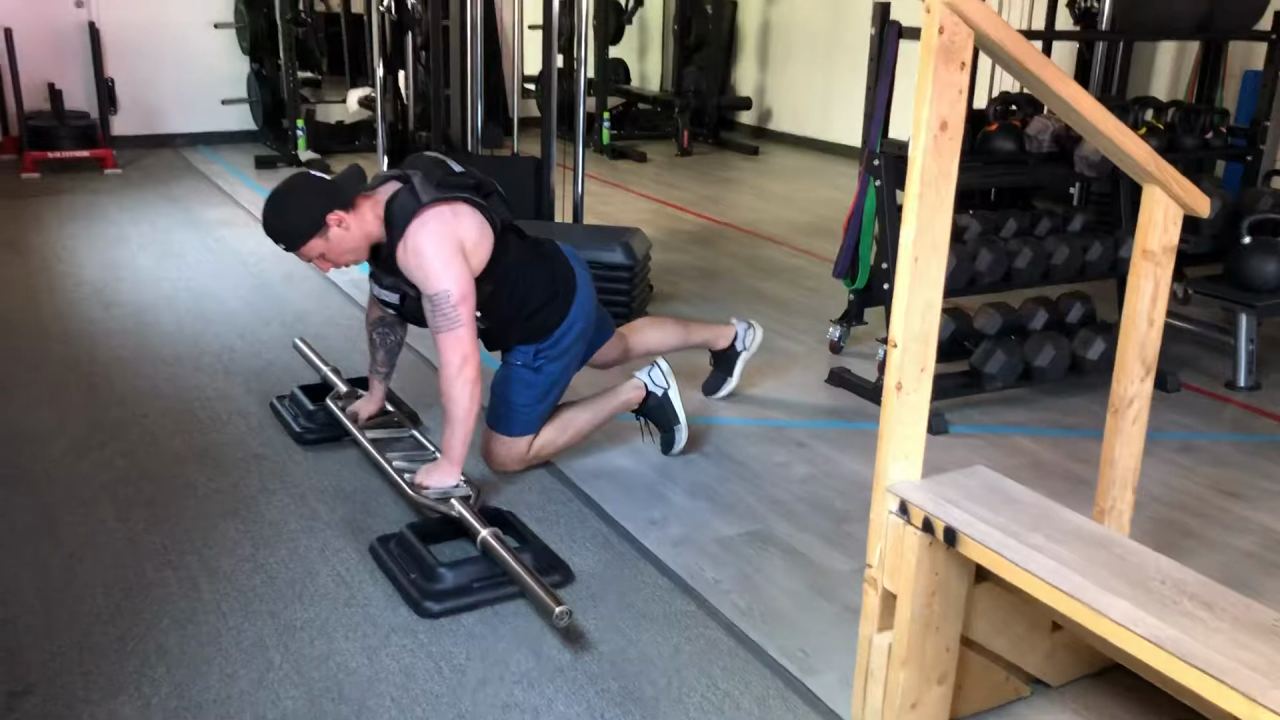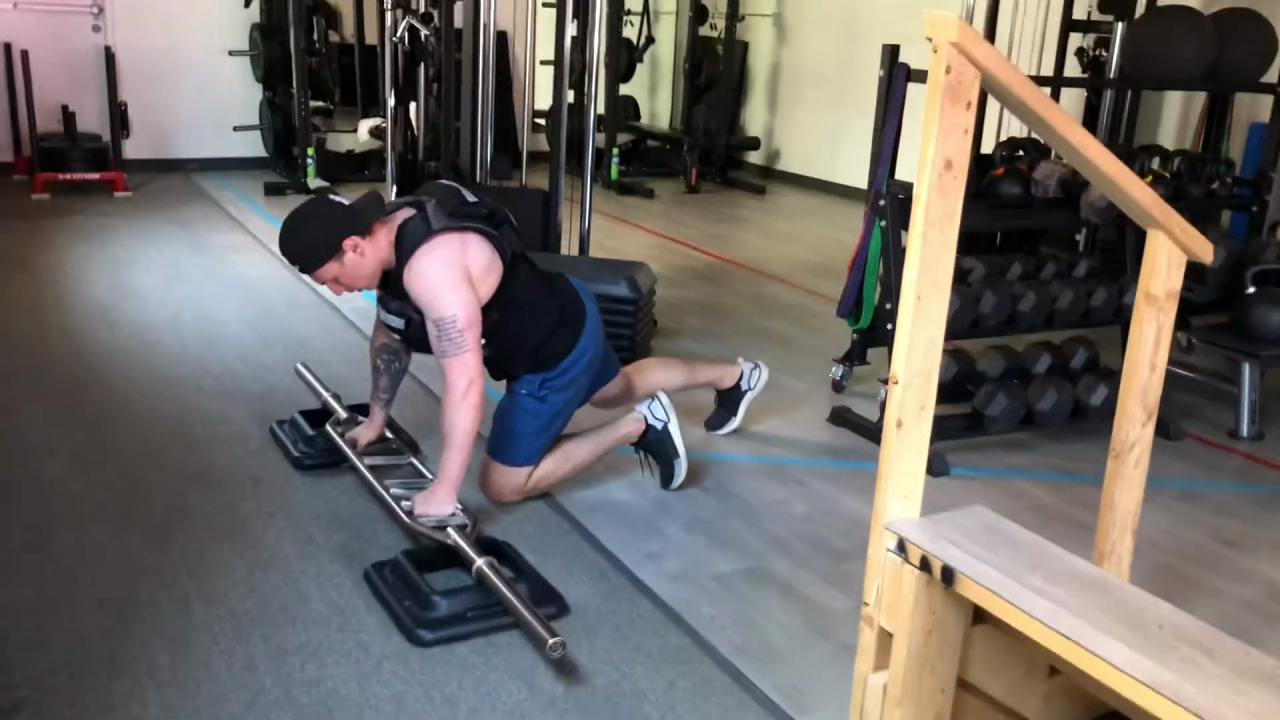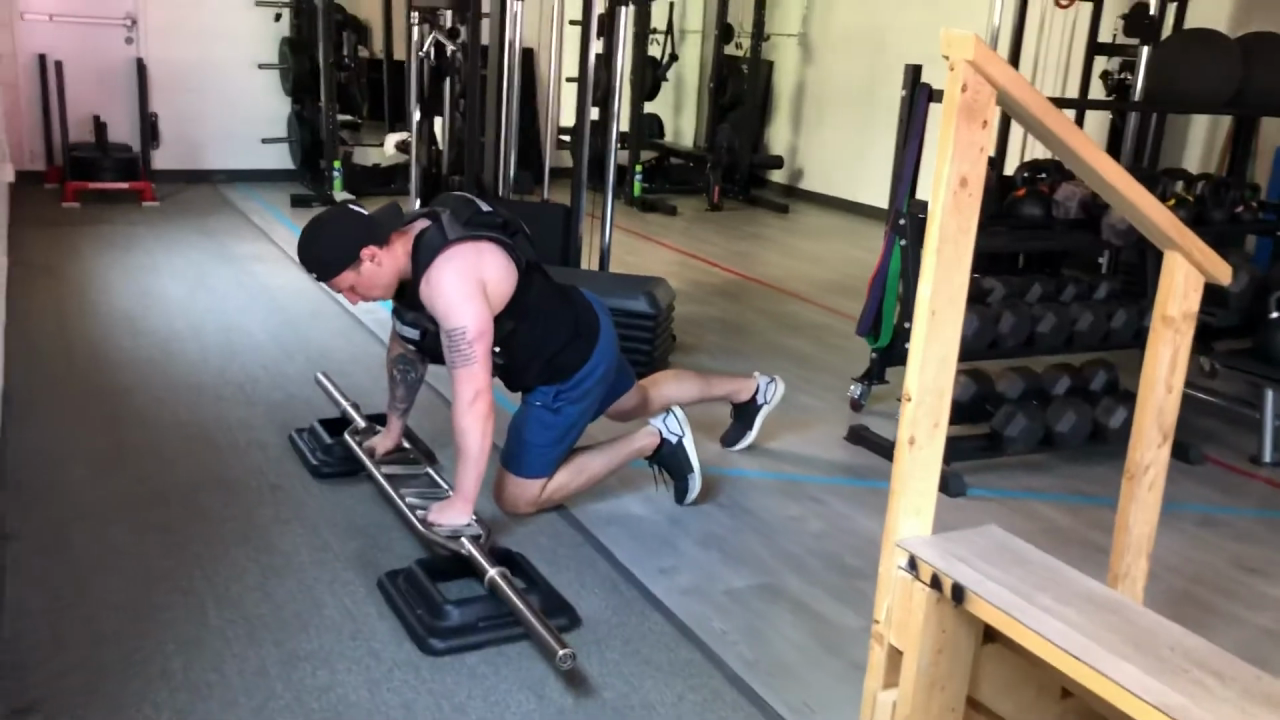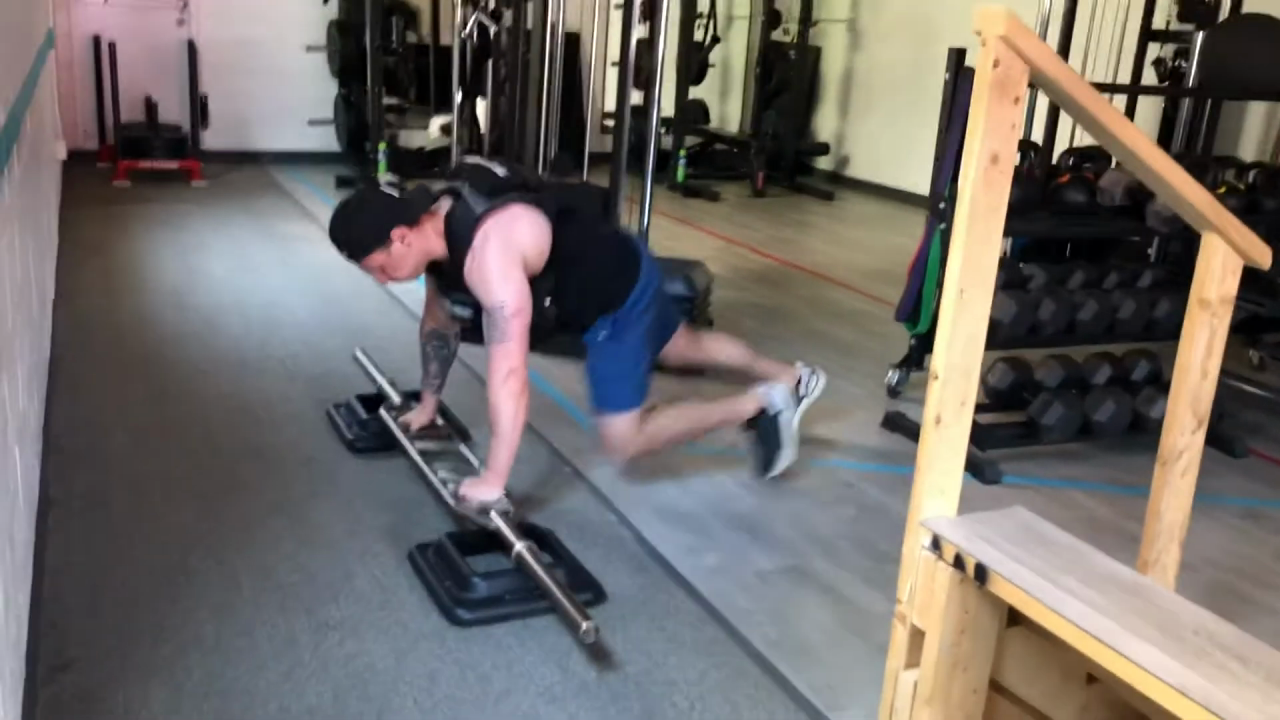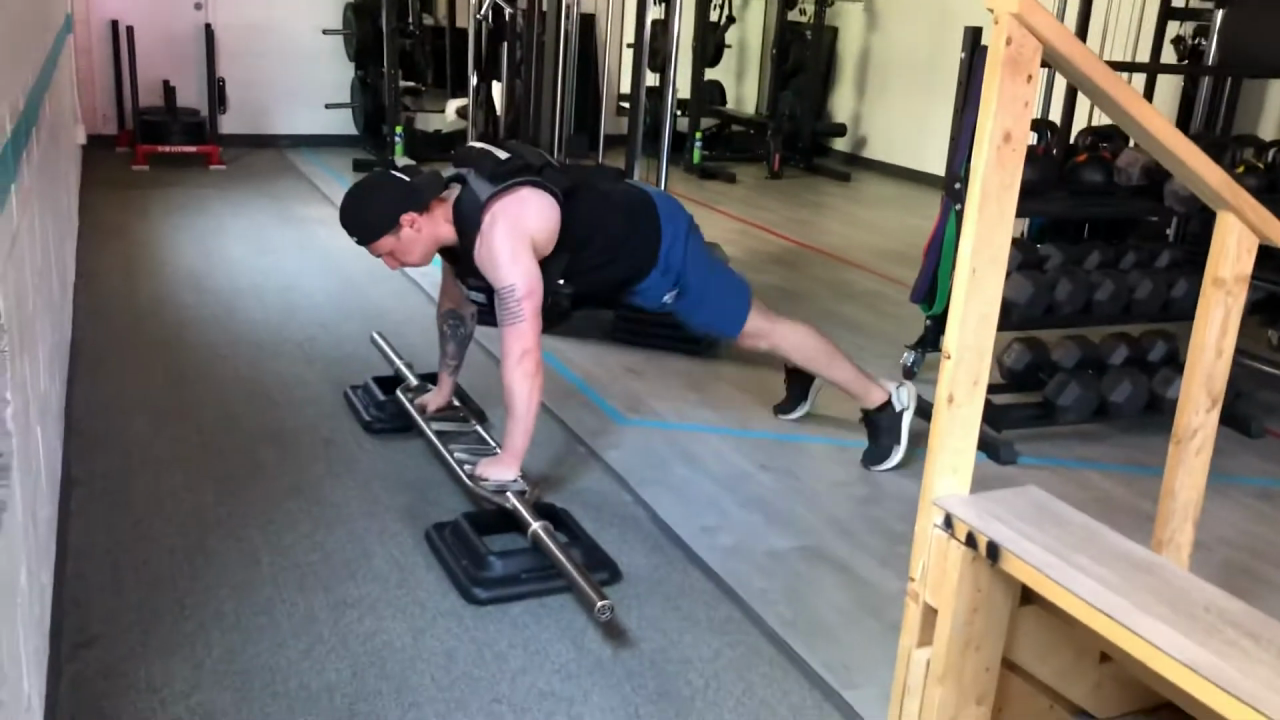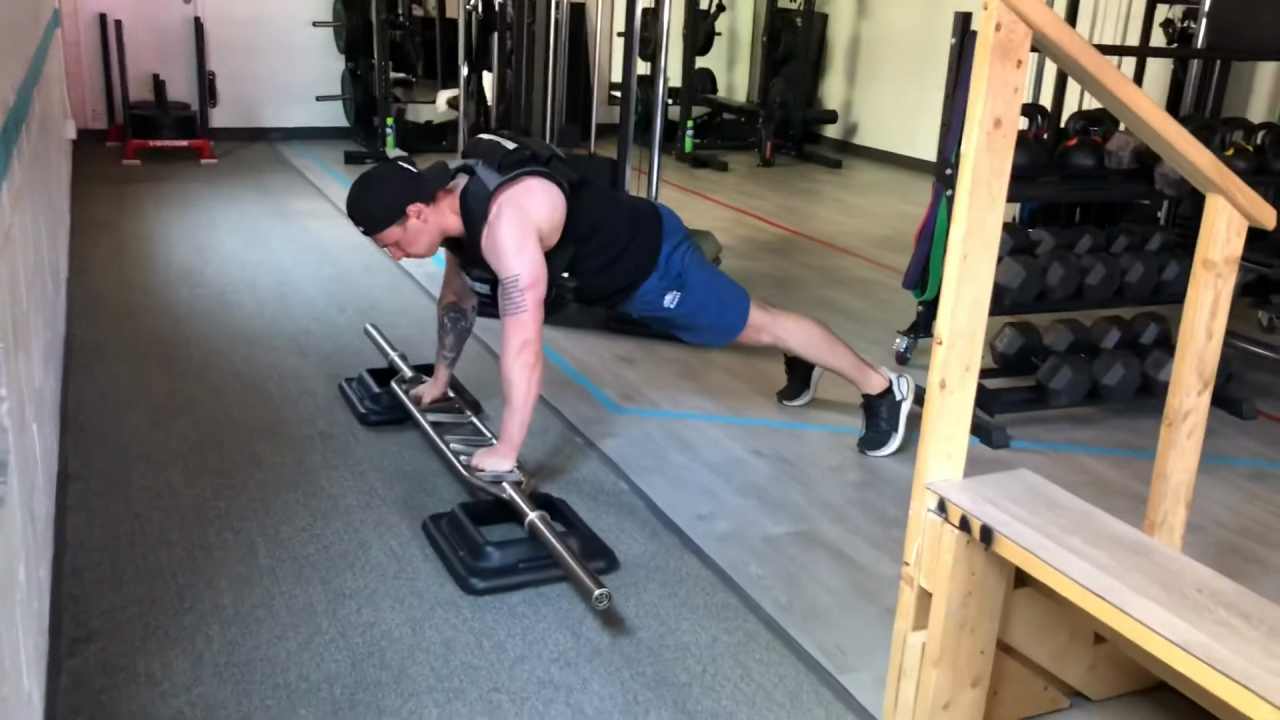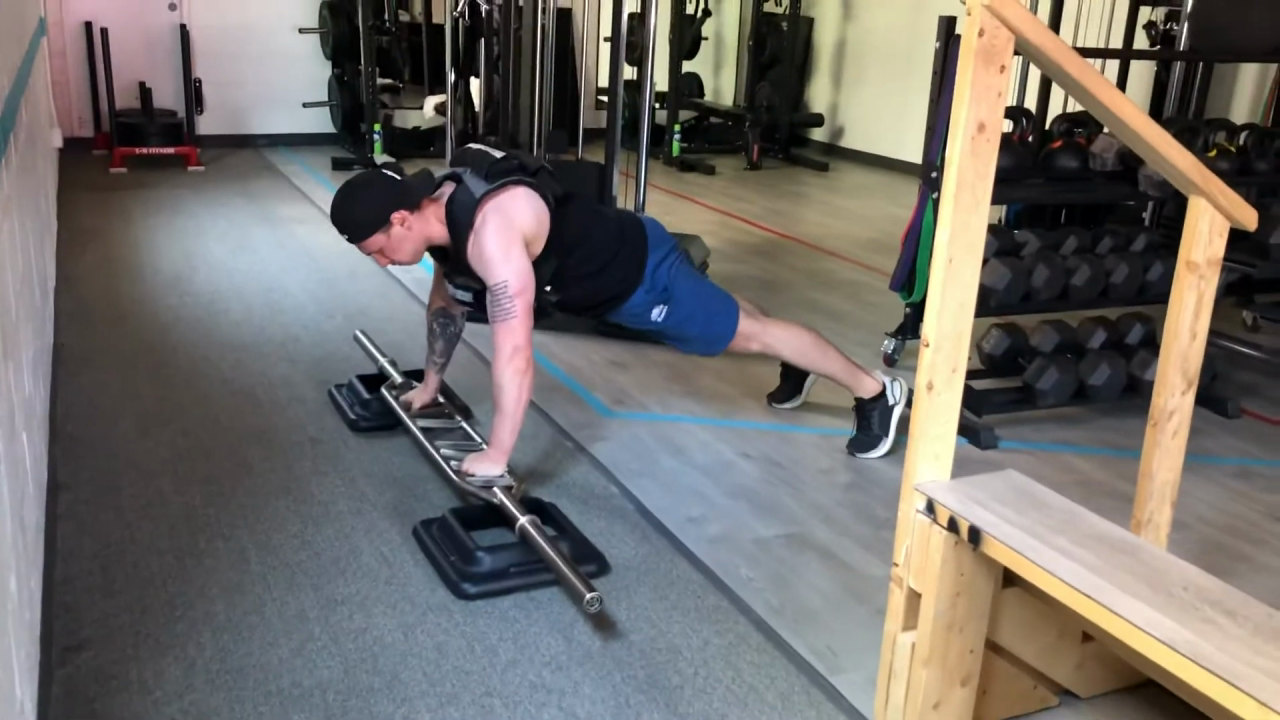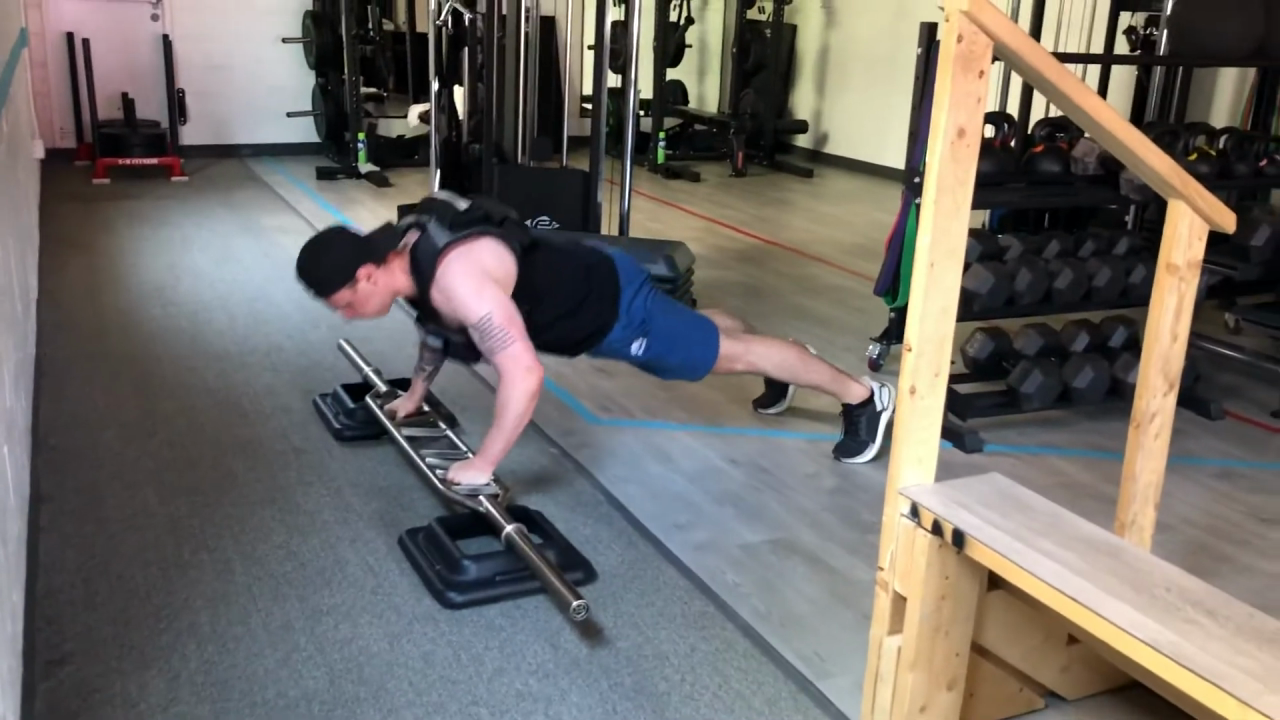
dt=0.3s
person 1, frame 1
left shoulder: (423, 238)
right shoulder: (378, 205)
left elbow: (461, 360)
right elbow: (385, 304)
left wrist: (449, 466)
right wrist: (376, 392)
left hip: (551, 314)
right hip: (554, 282)
left knee: (505, 454)
right knee: (615, 350)
left ankle: (640, 392)
right ankle: (728, 337)
person 1, frame 2
left shoulder: (430, 264)
right shoulder: (392, 233)
left elbow: (466, 384)
right elbow: (391, 332)
left wrist: (443, 492)
right wrist: (376, 417)
left hip: (557, 348)
right hip: (561, 319)
left knee: (503, 485)
right knee: (618, 389)
left ankle: (639, 427)
right ankle: (734, 375)
person 1, frame 3
left shoulder: (446, 275)
right shoulder: (407, 246)
left elbow: (473, 395)
right elbow: (406, 344)
left wrist: (460, 505)
right wrist: (392, 429)
left hip: (571, 359)
right hip: (575, 330)
left knee: (518, 498)
right knee: (635, 403)
left ankle: (654, 441)
right ankle: (750, 390)
person 1, frame 4
left shoulder: (486, 250)
right shoulder: (436, 226)
left elbow: (509, 373)
right elbow: (439, 321)
left wrist: (493, 481)
right wrist: (428, 404)
left hip: (619, 290)
right hip: (609, 276)
left knee: (624, 442)
right knee: (683, 347)
left ankle: (759, 404)
right ankle: (788, 375)
person 1, frame 5
left shoulder: (497, 233)
right shoulder: (449, 210)
left elbow: (522, 356)
right elbow: (456, 303)
left wrist: (509, 461)
right wrist: (444, 385)
left hip: (654, 244)
right hip: (628, 231)
left knee: (754, 332)
right knee: (729, 309)
left ankle: (883, 401)
right ankle: (805, 370)
person 1, frame 6
left shoulder: (503, 222)
right shoulder: (454, 204)
left elbow: (523, 348)
right elbow: (458, 295)
left wrist: (505, 451)
right wrist: (440, 377)
left hip: (653, 258)
right hip: (621, 263)
left knee: (756, 323)
right knee: (732, 310)
left ankle: (883, 388)
right ankle: (801, 364)
person 1, frame 7
left shoulder: (489, 230)
right shoulder: (439, 211)
left elbow: (514, 355)
right elbow: (447, 302)
left wrist: (496, 456)
right wrist: (430, 383)
left hip: (639, 270)
right hip: (607, 268)
left knee: (748, 332)
right knee: (722, 314)
left ankle: (875, 391)
right ankle: (797, 369)
person 1, frame 8
left shoulder: (452, 279)
right shoulder: (409, 249)
left elbow: (523, 374)
left wrist: (484, 464)
right wrist: (418, 389)
left hip: (613, 306)
right hip: (585, 283)
left knee: (731, 354)
right knee: (692, 325)
left ankle: (861, 396)
right ankle: (784, 371)
